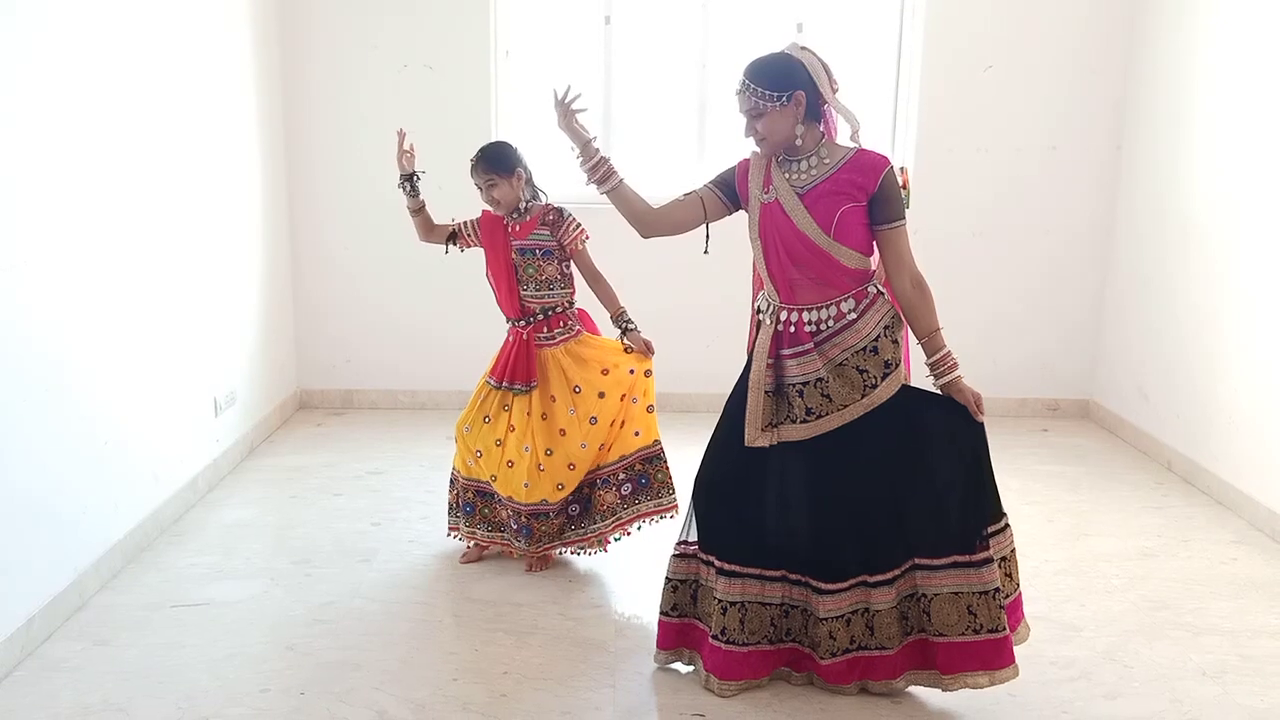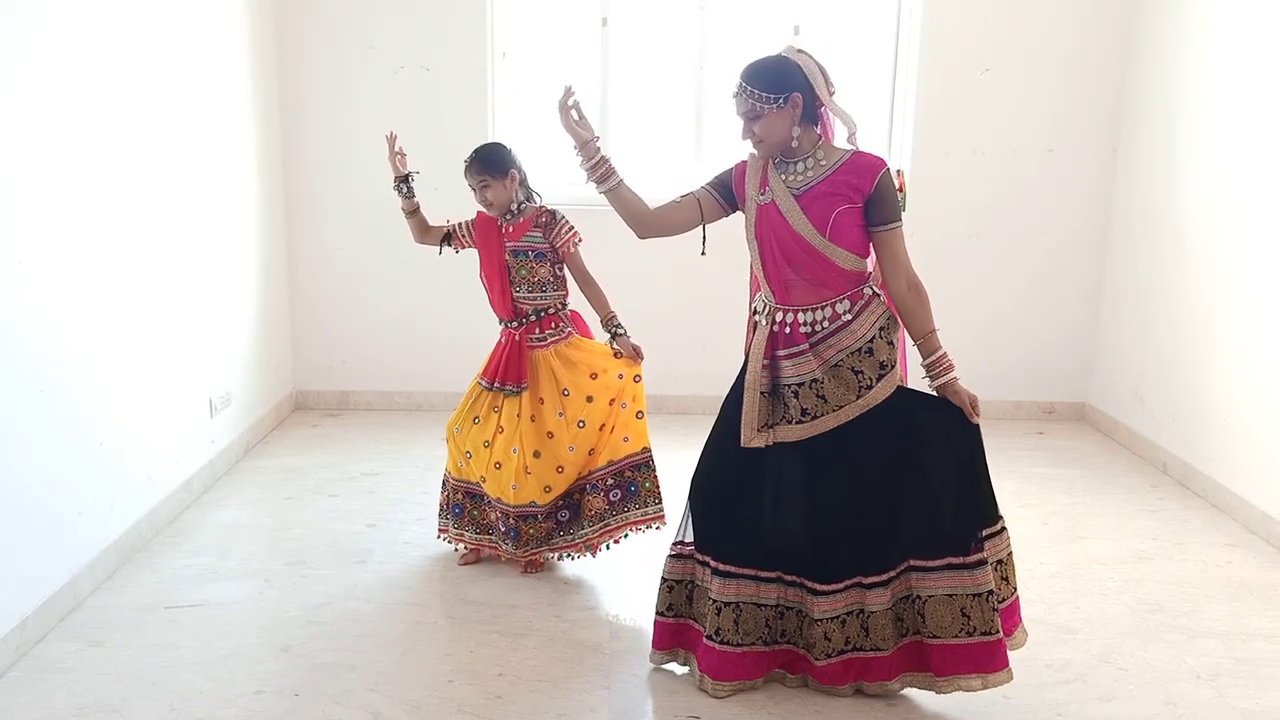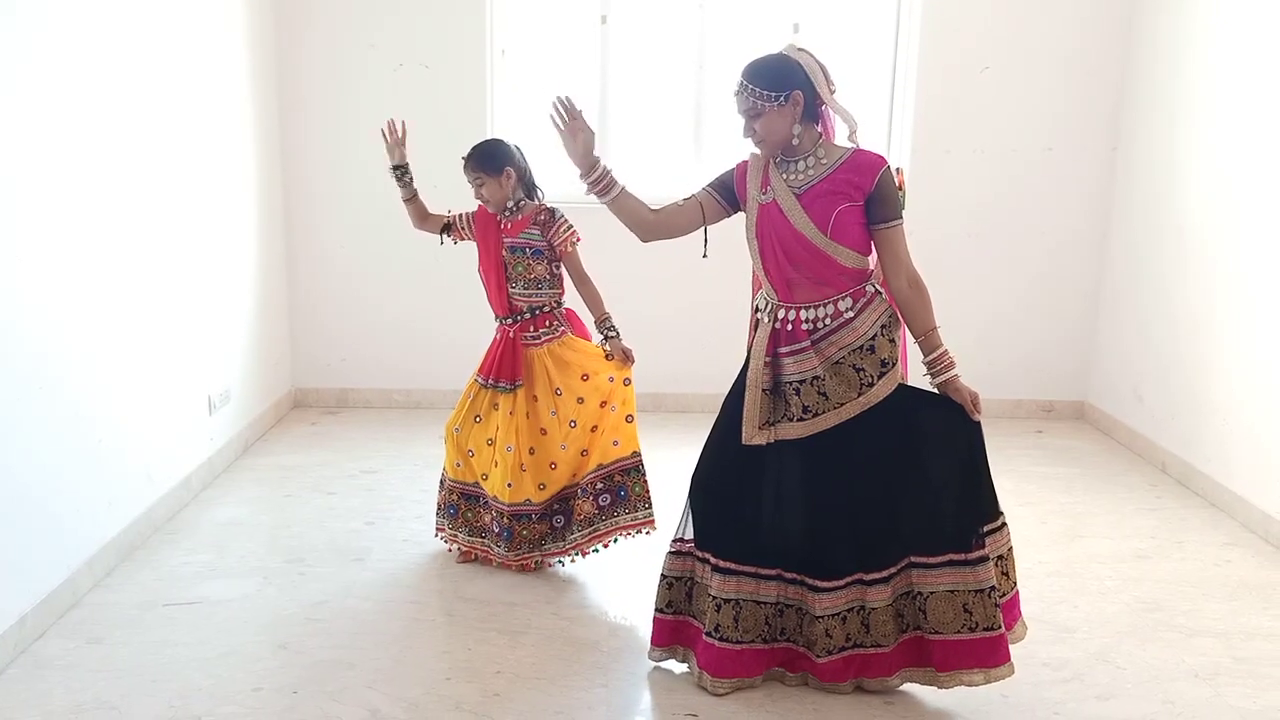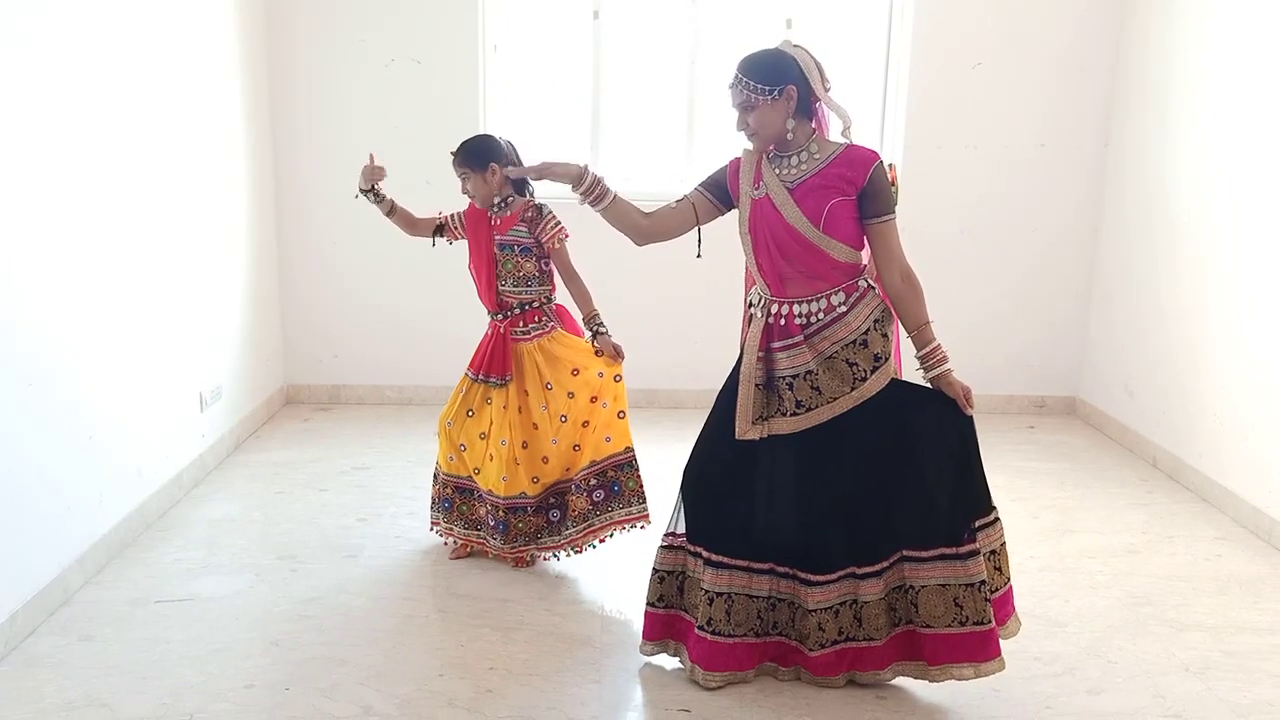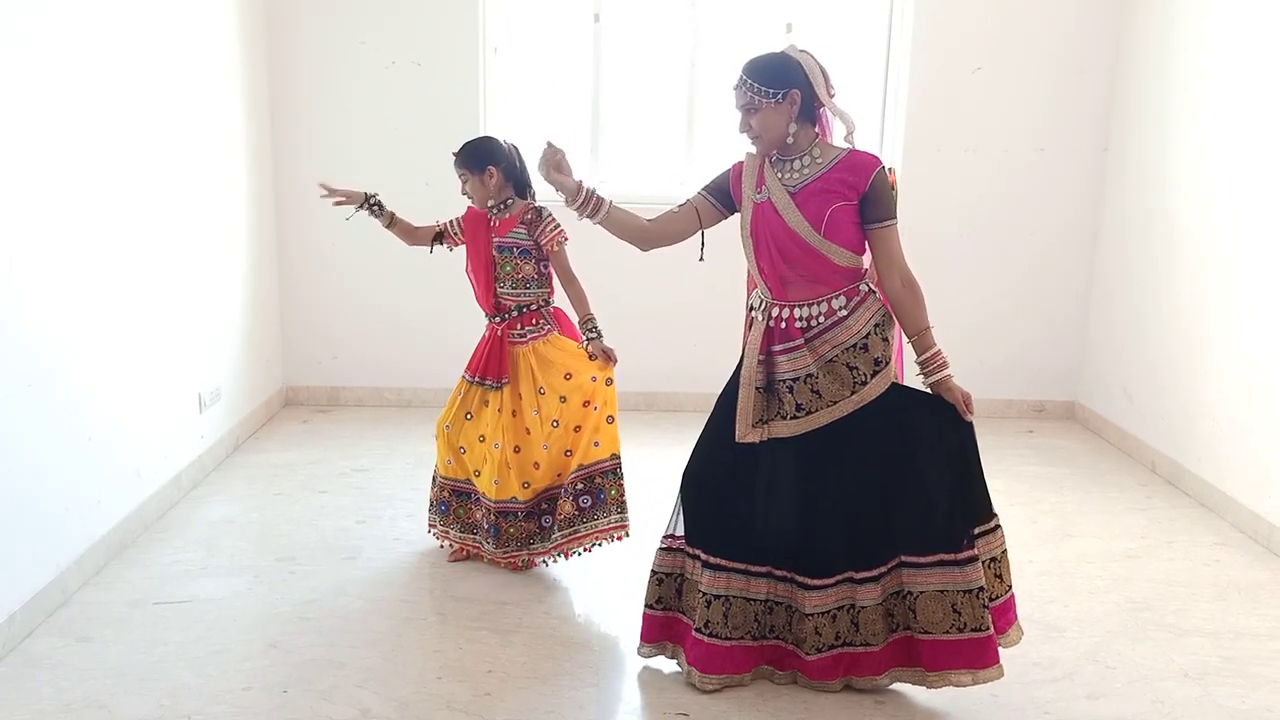
dt=1s
person 1, frame 1
left shoulder: (869, 171)
right shoulder: (750, 177)
left elbow: (906, 280)
right elbow: (653, 222)
left wrist: (948, 373)
right wrist: (587, 148)
left hip: (862, 361)
right hip: (782, 366)
left knee: (868, 502)
right knee: (751, 499)
left ankle: (865, 650)
right ankle: (766, 641)
person 1, frame 2
left shoulder: (865, 173)
right shoulder: (746, 178)
left elbow: (901, 281)
right elbow: (649, 223)
left wrist: (943, 374)
right wrist: (589, 149)
left hip: (859, 362)
right hip: (778, 366)
left knee: (862, 502)
right knee: (744, 498)
left ankle: (861, 652)
right ankle: (763, 645)
person 1, frame 3
left shoulder: (866, 171)
right shoulder: (748, 178)
left elbow: (902, 278)
right elbow: (653, 226)
left wrist: (945, 372)
right wrist: (589, 164)
left hip: (860, 360)
right hip: (780, 365)
left knee: (867, 500)
right knee: (749, 497)
left ankle: (864, 649)
right ankle: (766, 646)
person 1, frame 4
left shoulder: (859, 167)
right shoulder: (741, 174)
left elbow: (895, 273)
right elbow: (646, 228)
left wrist: (937, 366)
right wrist: (580, 179)
left hip: (853, 355)
right hip: (773, 359)
left knee: (862, 494)
right knee: (738, 490)
left ankle: (858, 642)
right ankle: (761, 638)
person 1, frame 5
left shoulder: (862, 173)
right shoulder: (745, 178)
left elbow: (897, 279)
right elbow: (651, 233)
left wrist: (938, 372)
right wrist: (575, 192)
left hip: (854, 359)
right hip: (775, 363)
left knee: (863, 498)
right knee: (731, 489)
left ankle: (856, 648)
right ankle: (759, 642)
person 2, frame 1
left shoulder: (555, 220)
right shoulder: (487, 227)
left elbow: (592, 276)
right elbow: (428, 233)
left wrist: (627, 327)
right wrist: (409, 181)
left hip: (564, 344)
right hip: (519, 347)
left knee: (556, 436)
right knee: (484, 431)
left ankle: (544, 537)
right ankle: (493, 530)
person 2, frame 2
left shoulder: (549, 222)
right shoulder: (482, 229)
left elbow: (585, 280)
right elbow: (423, 234)
left wrist: (617, 333)
right wrist: (403, 182)
left hip: (557, 345)
right hip: (512, 348)
left knee: (552, 438)
right knee: (475, 432)
left ankle: (538, 541)
right ankle: (488, 533)
person 2, frame 3
left shoulder: (548, 220)
right shoulder: (482, 223)
left elbow: (582, 280)
right elbow: (423, 221)
left wrist: (611, 334)
right wrist: (400, 168)
left hip: (552, 344)
right hip: (508, 346)
left knee: (546, 437)
right knee: (473, 431)
left ankle: (537, 540)
right ankle: (485, 533)
person 2, frame 4
left shoulder: (536, 216)
right shoulder: (474, 220)
left elbow: (570, 277)
right elbow: (413, 226)
left wrist: (599, 332)
right wrist: (373, 190)
left hip: (543, 338)
right hip: (500, 342)
left knee: (534, 432)
right knee: (466, 425)
left ankle: (528, 534)
right ankle: (480, 529)
person 2, frame 5
left shoulder: (535, 218)
right shoulder: (473, 224)
left elbow: (568, 278)
right elbow: (413, 236)
left wrist: (593, 335)
right wrist: (367, 202)
left hip: (541, 341)
right hip: (497, 344)
left knee: (543, 432)
right knee: (467, 428)
left ankle: (527, 536)
right ankle: (478, 532)
